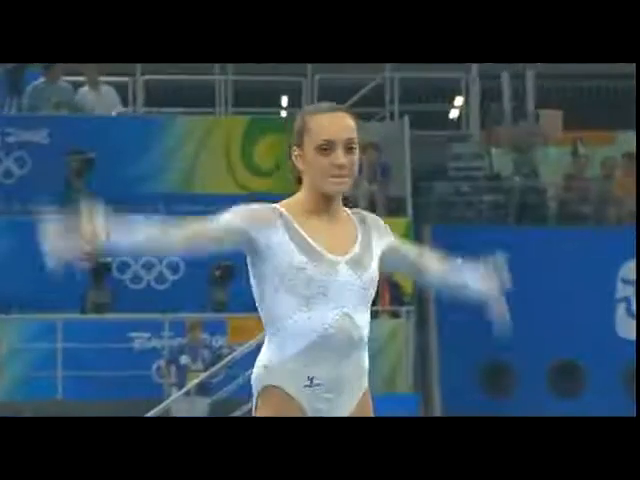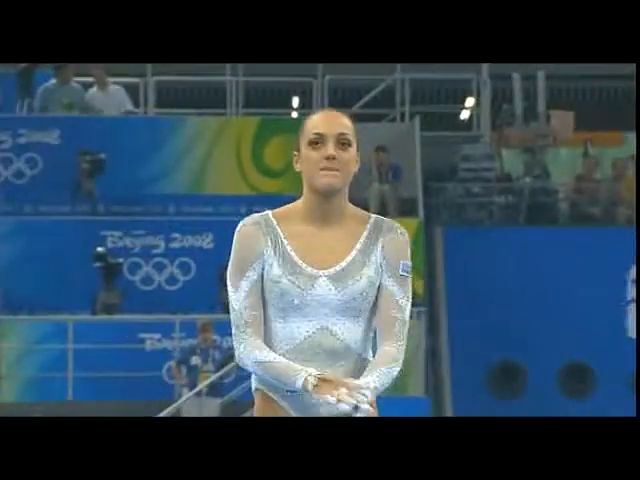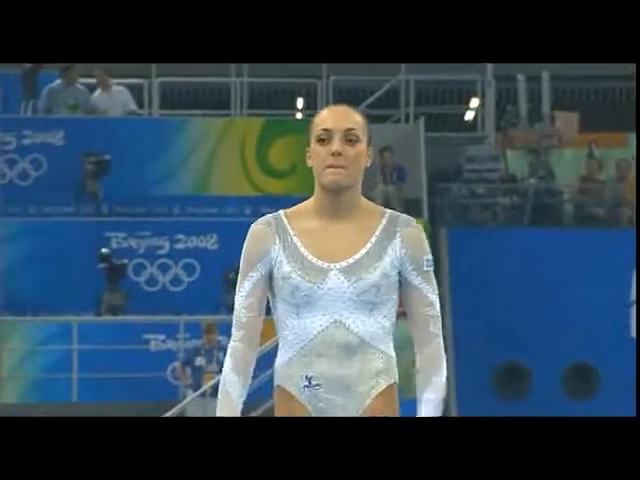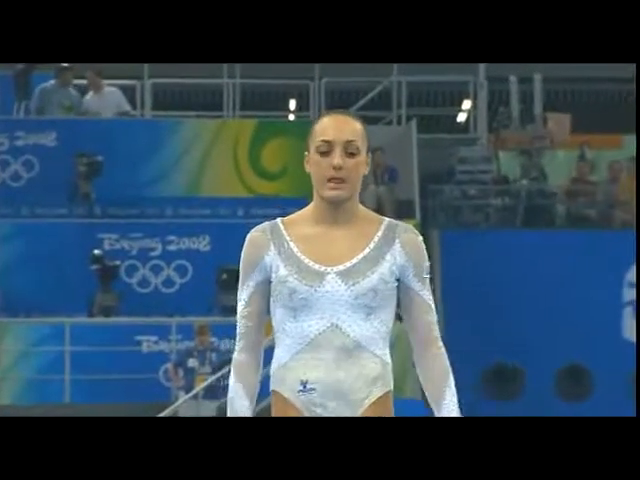
dt=0.4s
person 1, frame 1
left shoulder: (370, 230)
right shoulder: (264, 223)
left elbow: (428, 265)
right elbow: (185, 236)
left wrist: (476, 280)
right wrist: (106, 234)
left hip: (351, 403)
right hip: (286, 397)
person 1, frame 2
left shoulder: (388, 238)
right shoulder: (256, 234)
left elbow: (393, 344)
right elbow: (246, 344)
left wrist: (361, 394)
right wrist: (311, 381)
left hip: (353, 408)
right hip: (280, 407)
person 1, frame 3
left shoulder: (403, 235)
right shoulder: (268, 235)
left elbow: (430, 340)
right elbow: (242, 341)
left wrist: (428, 415)
right wrist: (226, 415)
left hip: (373, 409)
right hip: (297, 408)
person 1, frame 4
left shoulder: (401, 242)
right shoulder: (265, 242)
left elbow: (428, 346)
right elbow: (247, 349)
left wrist: (450, 413)
right wrist: (237, 413)
left hip: (371, 410)
right hip: (294, 411)
